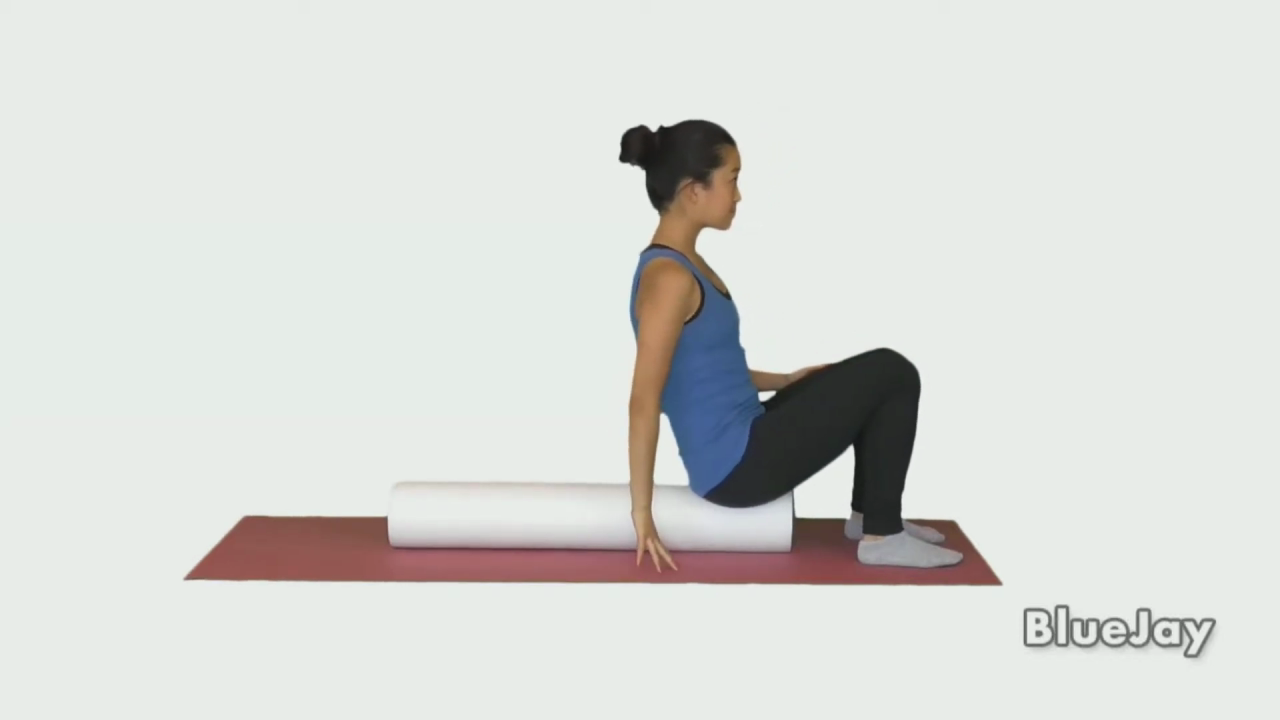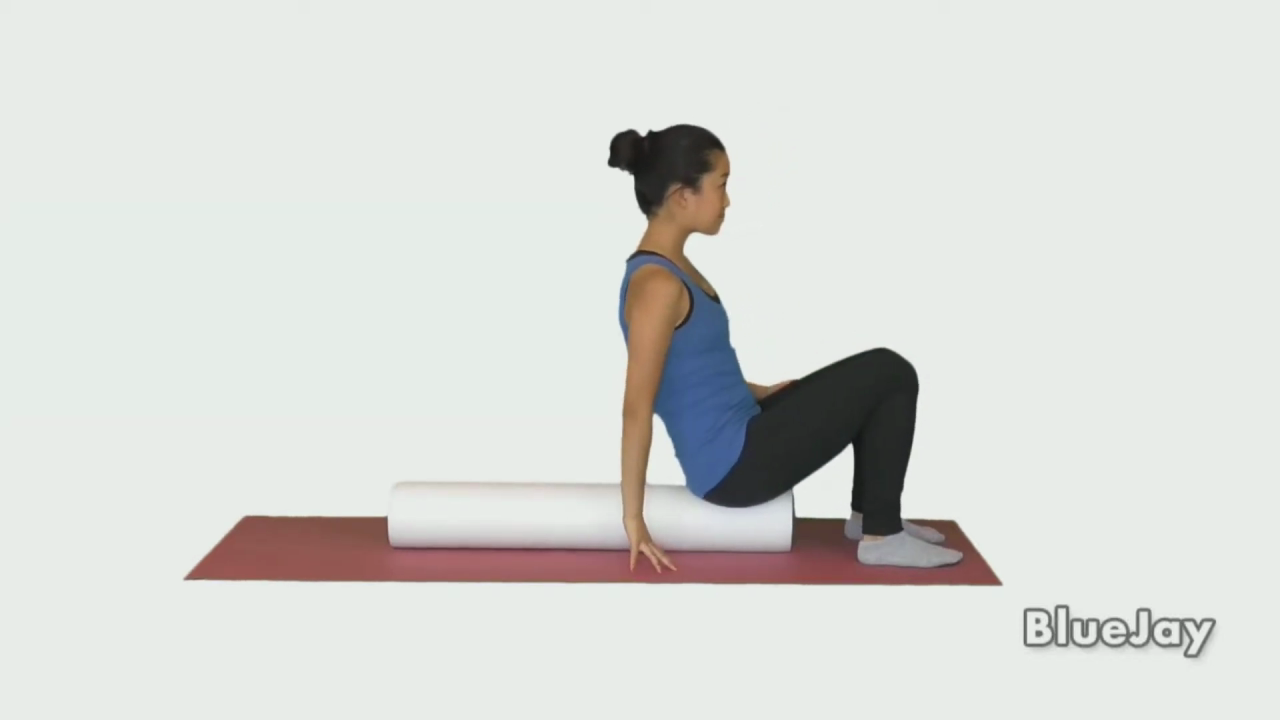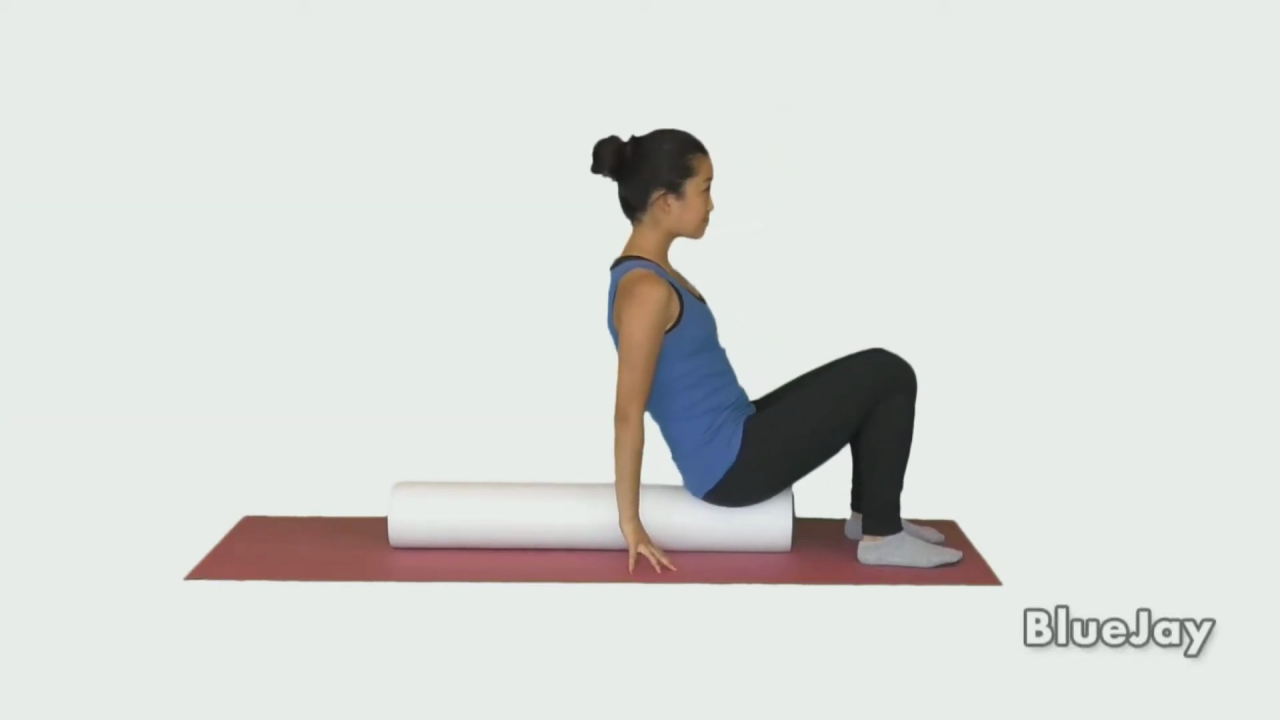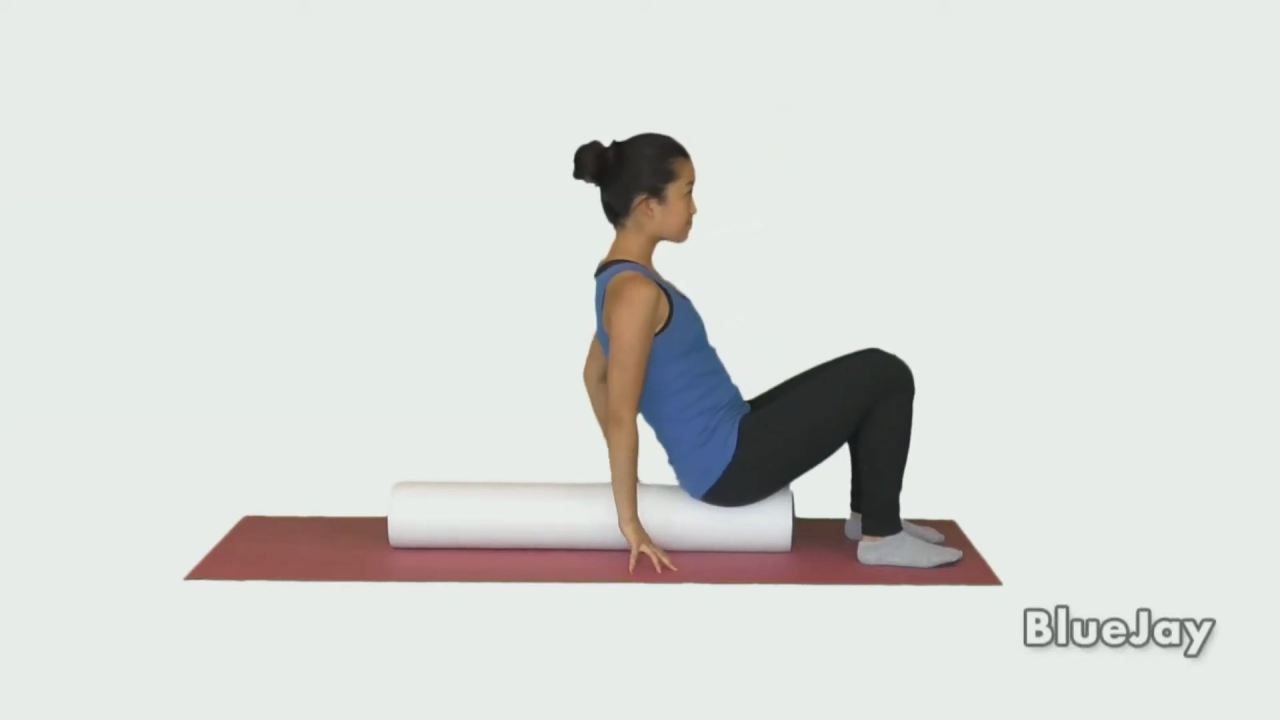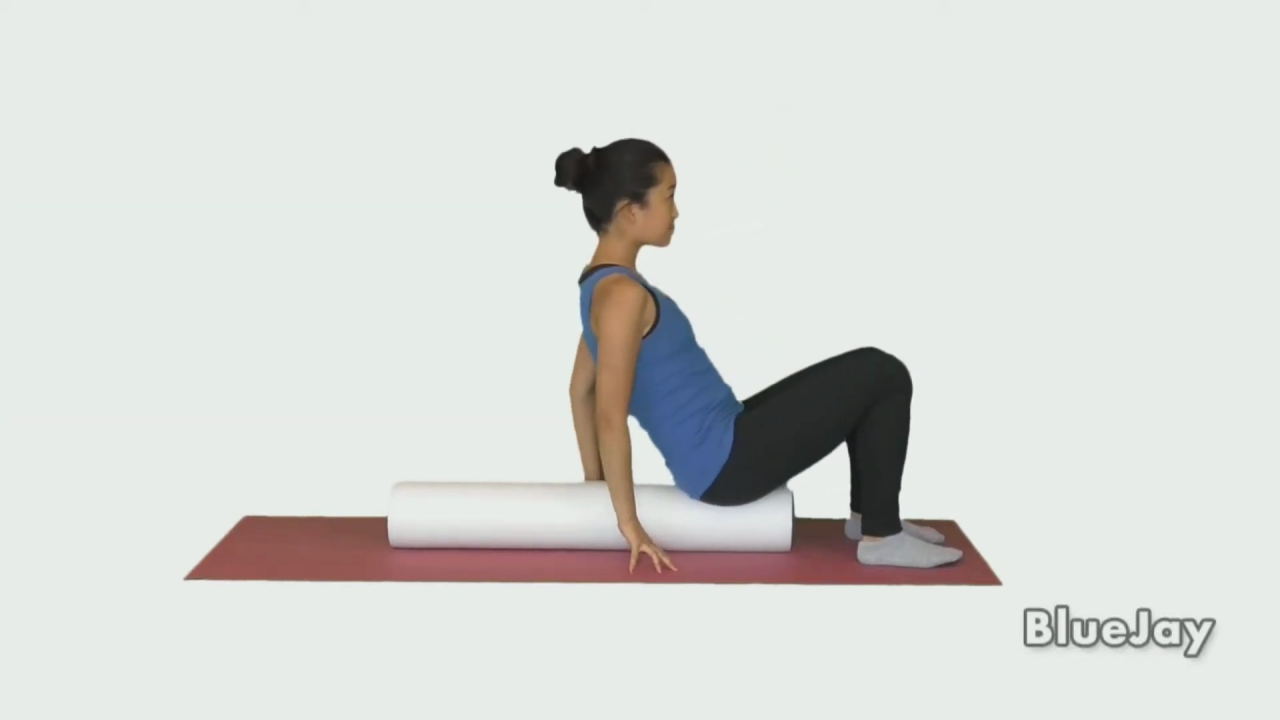
dt=0.3s
person 1, frame 1
left shoulder: (681, 261)
right shoulder: (669, 277)
right elbow: (644, 401)
left wrist: (782, 380)
right wrist: (642, 511)
left hip: (741, 442)
right hip: (737, 465)
left knee: (879, 373)
right knee: (893, 375)
left ankle: (868, 514)
right ankle: (881, 536)
person 1, frame 2
left shoulder: (669, 265)
right shoulder: (658, 284)
right elbow: (636, 407)
left wrist: (758, 392)
right wrist: (633, 518)
left hip: (738, 442)
right hip: (734, 465)
left knee: (878, 372)
right knee: (892, 376)
left ankle: (867, 515)
right ankle: (882, 536)
person 1, frame 3
left shoulder: (647, 270)
right shoulder: (646, 289)
left elbow: (661, 373)
right elbow: (628, 412)
right wrist: (630, 521)
left hip: (731, 441)
right hip: (732, 465)
left knee: (872, 377)
right knee: (889, 375)
left ankle: (868, 514)
right ankle: (881, 536)
person 1, frame 4
left shoulder: (625, 275)
right shoulder: (636, 291)
left elbow: (595, 376)
right elbow: (621, 414)
left wrist: (624, 470)
right wrist: (629, 521)
left hip: (729, 442)
right hip: (729, 465)
left knee: (872, 373)
right knee: (886, 375)
left ankle: (868, 515)
right ankle: (881, 537)
person 1, frame 5
left shoulder: (605, 281)
right shoulder: (621, 293)
left elbow: (581, 390)
right elbow: (611, 416)
left wrist: (595, 482)
right wrist: (628, 521)
left hip: (721, 443)
right hip: (726, 463)
left knee: (870, 367)
right knee: (884, 375)
left ankle: (867, 515)
right ankle: (881, 536)
